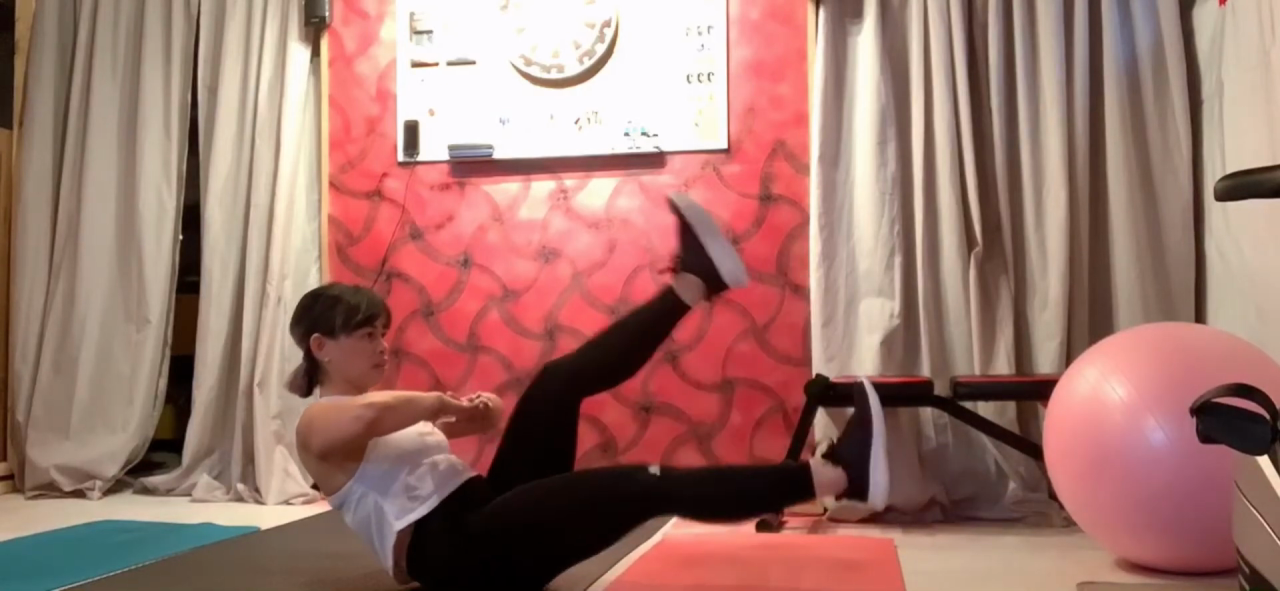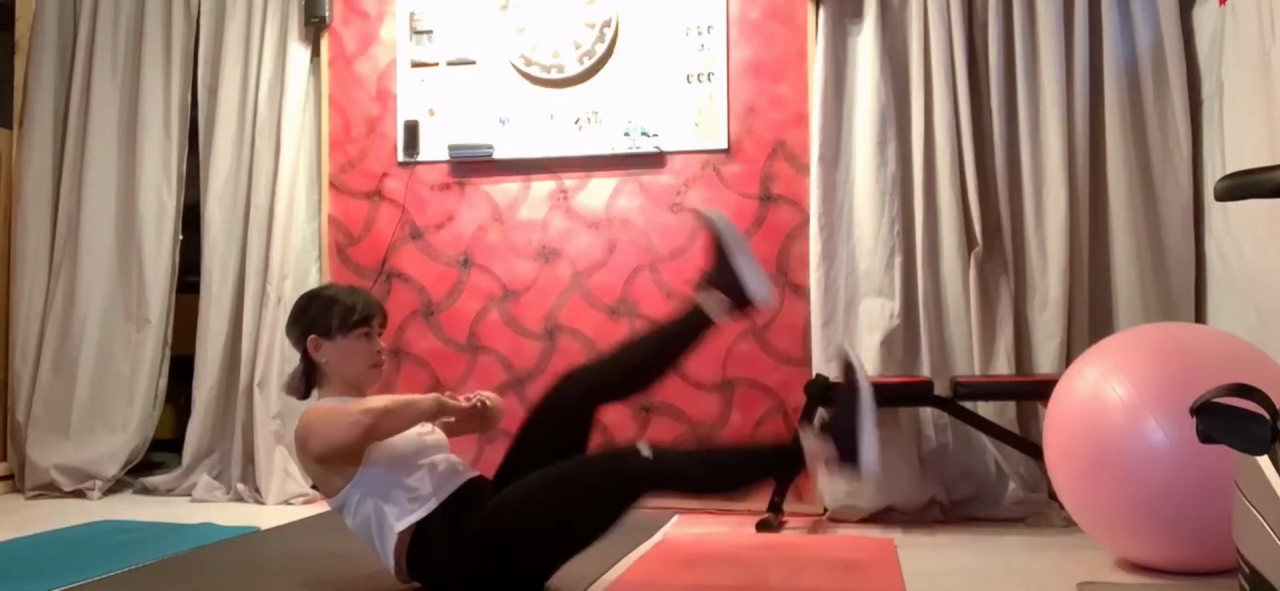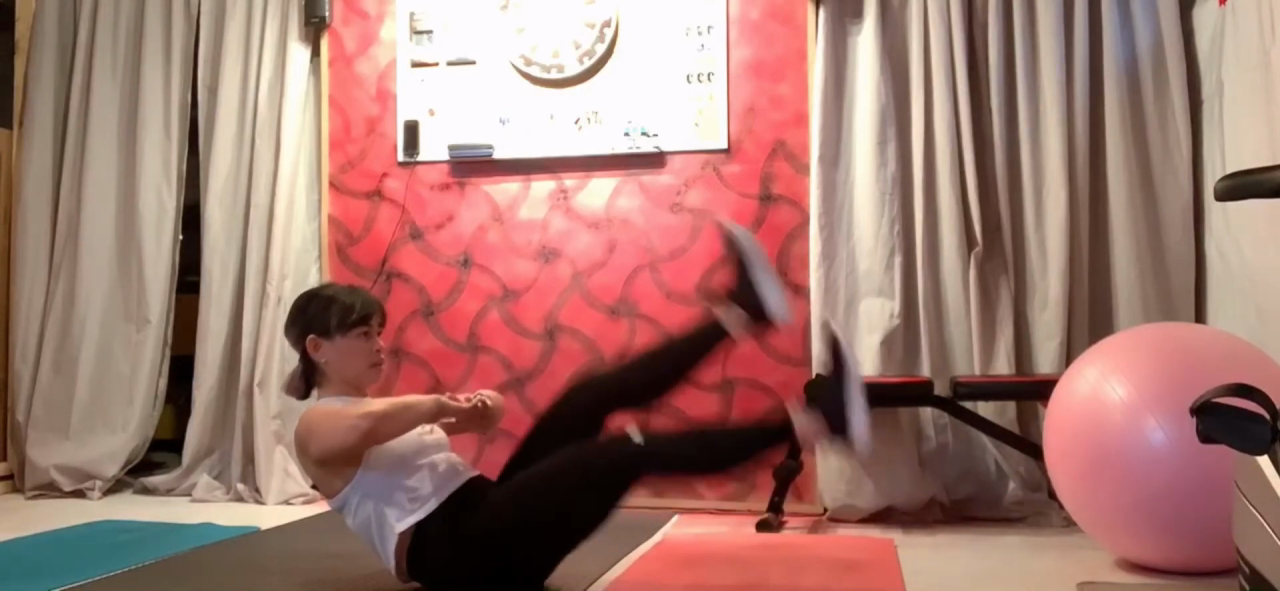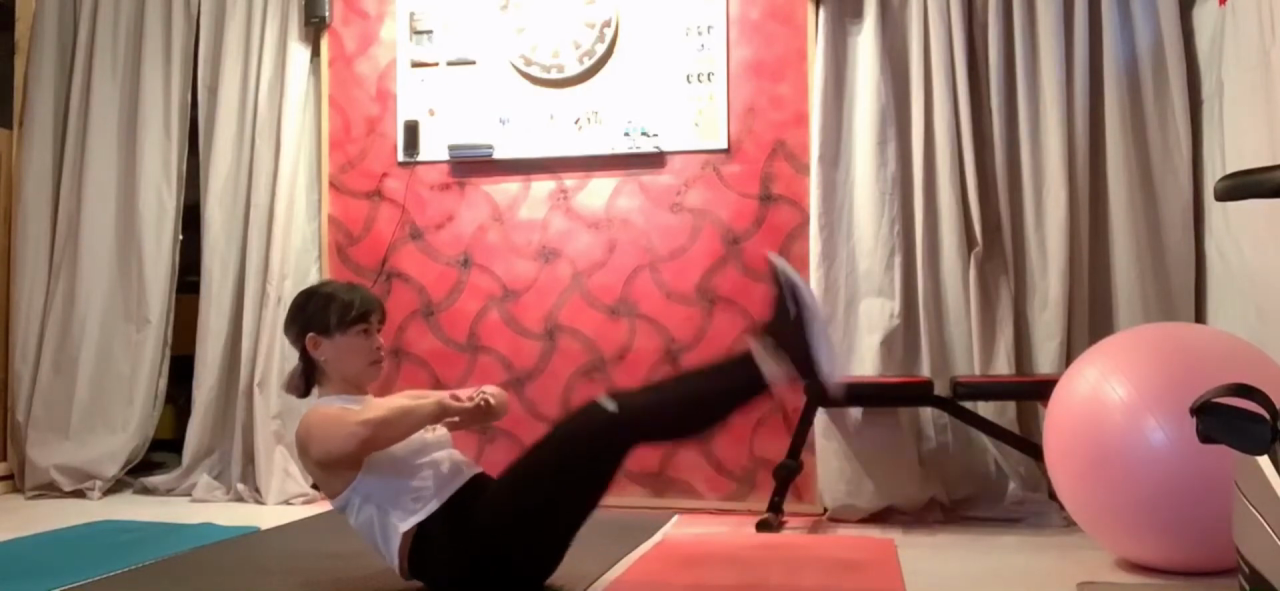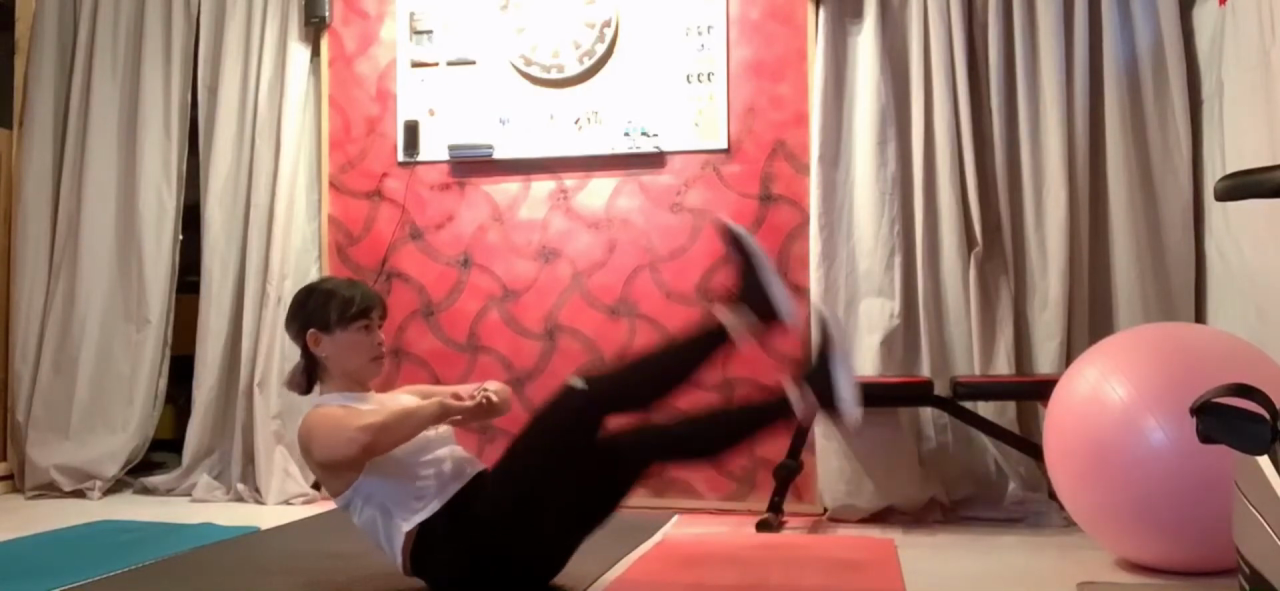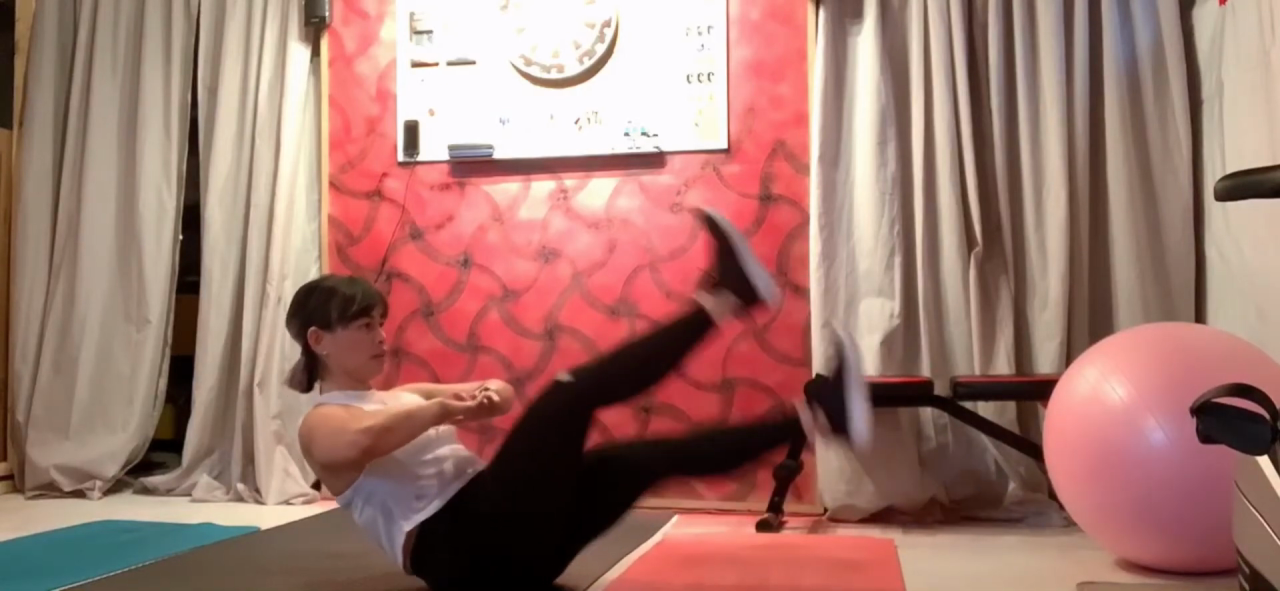
dt=0.1s
person 1, frame 1
left shoulder: (390, 406)
right shoulder: (319, 425)
left elbow: (488, 414)
right elbow: (366, 419)
left wrist: (477, 406)
right wrist: (439, 405)
left hip: (494, 518)
left knee: (557, 381)
right knee: (646, 486)
left ankle: (690, 285)
right ankle: (832, 476)
person 1, frame 2
left shoulder: (385, 408)
right shoulder: (317, 428)
left elbow: (484, 417)
right elbow: (362, 425)
left wrist: (473, 406)
right wrist: (438, 406)
left hip: (490, 518)
left knee: (578, 390)
right knee: (637, 464)
left ankle: (716, 301)
right ankle: (820, 449)
person 1, frame 3
left shoulder: (394, 406)
right shoulder: (317, 428)
left elbow: (494, 411)
right elbow: (359, 429)
left wrist: (477, 400)
right wrist: (439, 409)
left hip: (497, 527)
left knee: (588, 399)
right knee: (626, 452)
left ankle: (735, 318)
right ankle: (806, 421)
person 1, frame 4
left shoulder: (390, 406)
right shoulder: (318, 428)
left elbow: (503, 403)
right elbow: (359, 436)
left wrist: (477, 398)
right wrist: (439, 405)
left hip: (490, 529)
left knee: (621, 417)
right knee: (605, 423)
left ankle: (774, 357)
right ankle: (773, 363)
person 1, frame 5
left shoulder: (398, 400)
right shoulder: (321, 426)
left elbow: (502, 395)
right elbow: (357, 440)
left wrist: (483, 397)
right wrist: (442, 408)
left hip: (507, 537)
left knee: (636, 443)
right knee: (585, 398)
left ankle: (803, 396)
right ankle: (740, 318)
person 1, frame 6
left shoulder: (399, 399)
right shoulder: (322, 425)
left elbow: (502, 394)
right elbow: (359, 442)
left wrist: (484, 395)
right wrist: (444, 409)
left hip: (511, 537)
left knee: (650, 458)
right knee: (571, 391)
left ankle: (816, 418)
right ankle: (720, 301)
